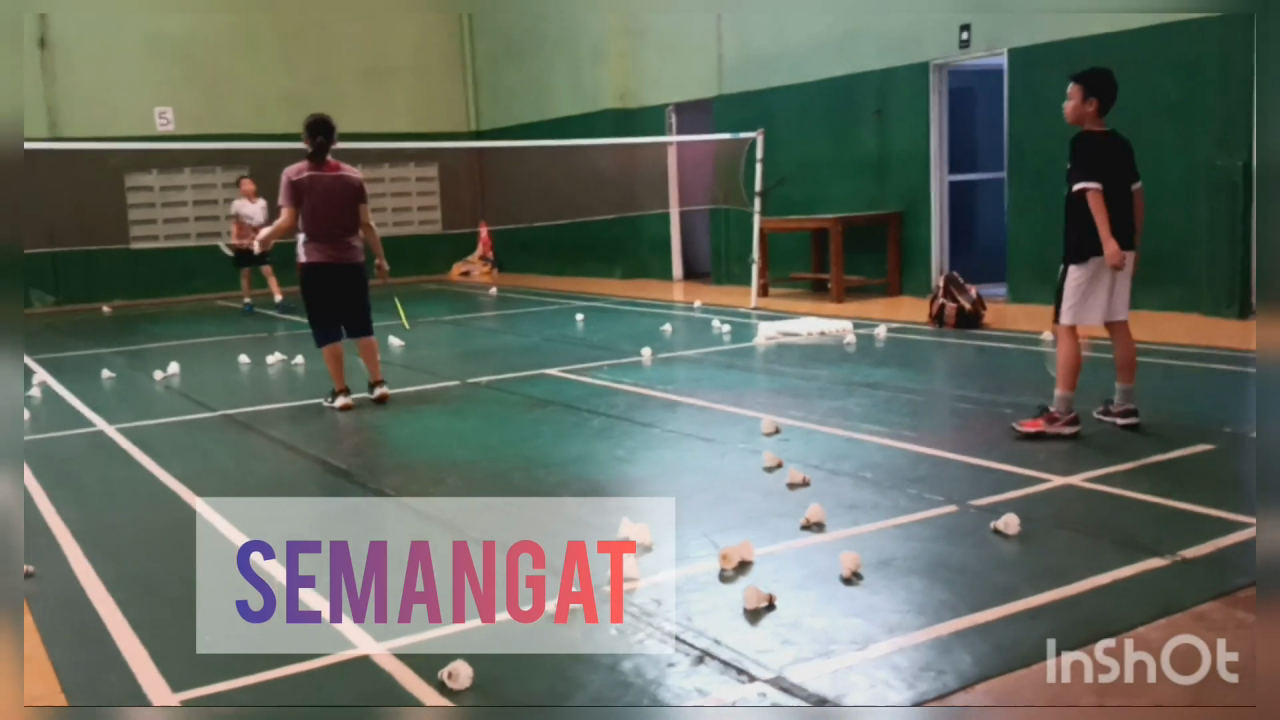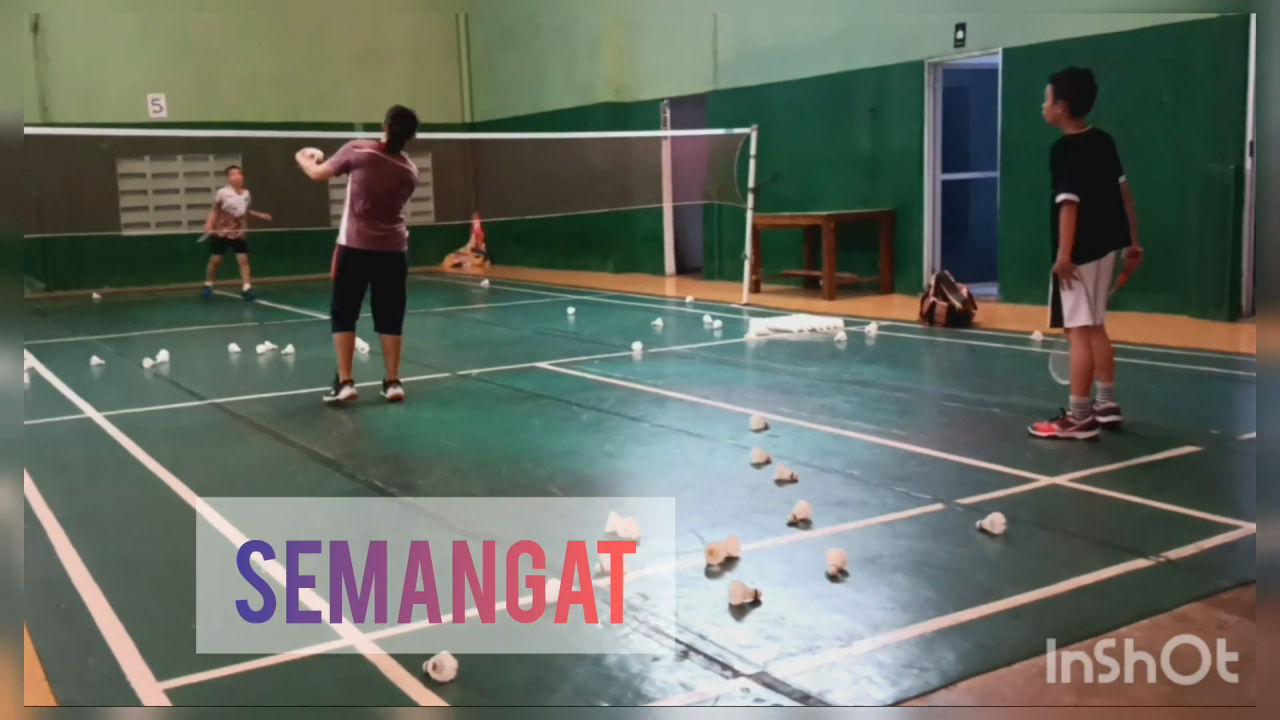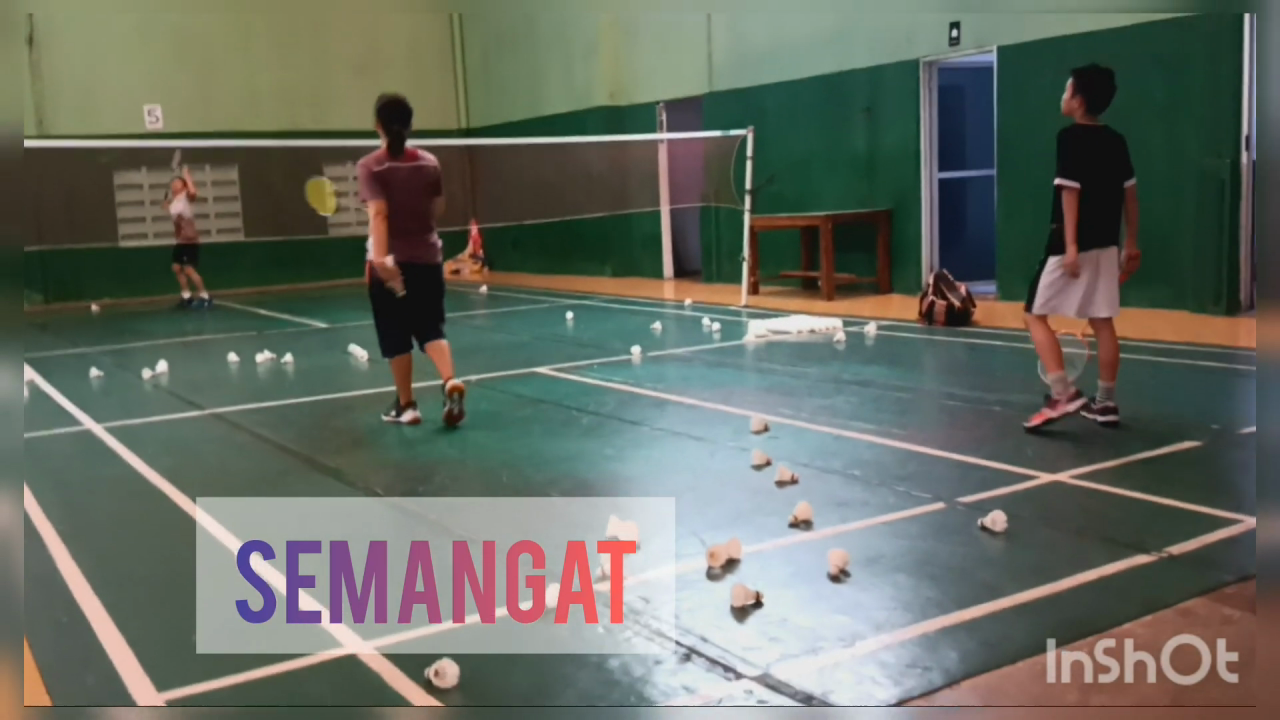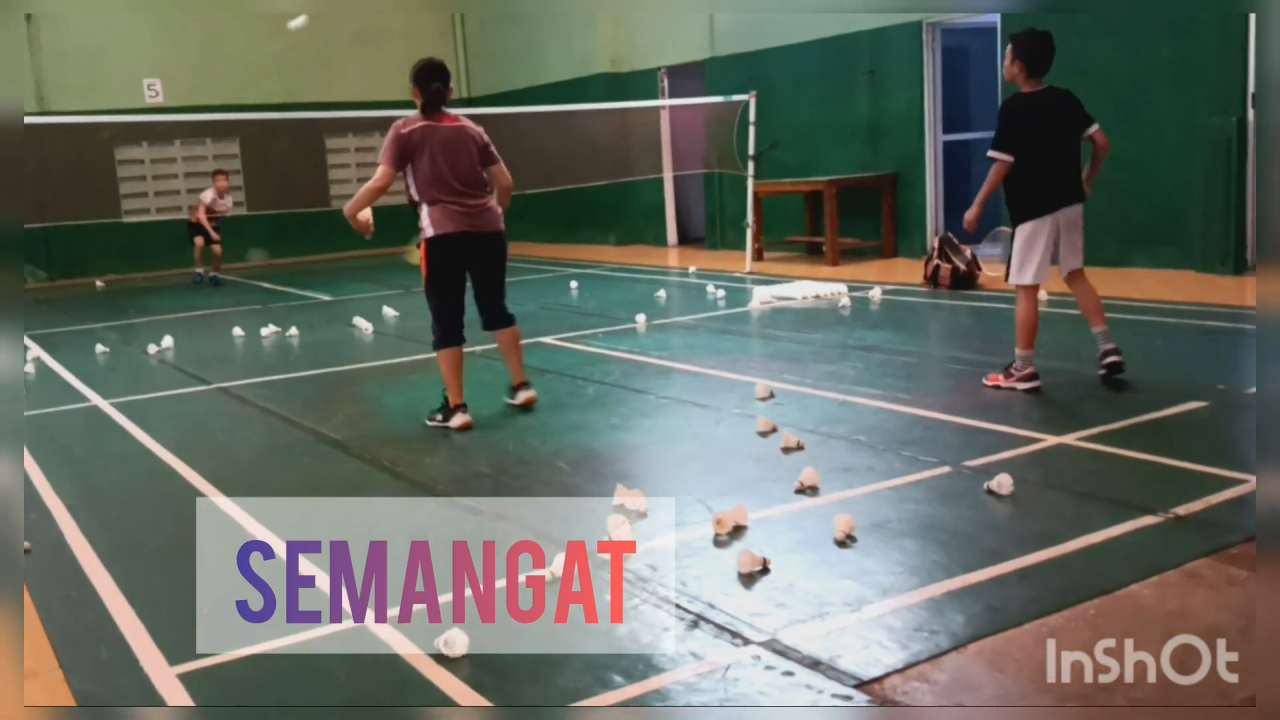
dt=1s
person 1, frame 1
left shoulder: (1083, 143)
right shoulder: (1122, 144)
left elbow: (1092, 193)
right elbow: (1136, 197)
left wrist: (1108, 239)
right wrist: (1132, 246)
left hip: (1089, 250)
right hip: (1120, 247)
left knee: (1066, 327)
right knee: (1118, 325)
left ankle: (1062, 413)
right ankle: (1124, 405)
person 1, frame 2
left shoulder: (1064, 149)
right shoulder: (1104, 142)
left elbow: (1069, 206)
right elbow: (1123, 193)
left wrist: (1063, 255)
right wrist: (1132, 241)
left hip: (1080, 253)
right hip: (1105, 246)
left knee: (1077, 331)
right knee: (1094, 326)
left ankle: (1079, 417)
right ankle: (1106, 403)
person 1, frame 3
left shoulder: (1070, 137)
right shoulder: (1116, 141)
left elbow: (1070, 192)
right elbow: (1130, 195)
left wrist: (1070, 243)
right wrist: (1131, 243)
left hip: (1078, 245)
right hip: (1105, 244)
left knee: (1035, 315)
right knee: (1102, 322)
left ankle: (1062, 392)
right ankle: (1105, 402)
person 1, frame 4
left shoulder: (1013, 108)
right shoulder: (1067, 100)
left elbow: (1002, 164)
right elbow: (1101, 142)
left wrist: (977, 206)
right wrist: (1086, 180)
left hip: (1032, 208)
right hip: (1069, 202)
left knee: (1026, 288)
right knee: (1076, 276)
left ankle: (1022, 369)
right ankle: (1107, 347)
person 2, frame 1
left shoulder: (294, 175)
right shoulder: (352, 175)
left elbow: (287, 223)
right elbow: (366, 224)
left wrist: (265, 236)
right wrist: (380, 258)
left hip: (315, 262)
right hip: (351, 260)
left knee: (326, 327)
right knee: (360, 324)
left ankle: (340, 392)
right ankle: (378, 383)
person 2, frame 2
left shoulder: (358, 150)
right shoulder: (410, 171)
left elbow: (319, 173)
left wrist: (304, 157)
left hip: (355, 246)
right hip: (393, 250)
left knee: (343, 314)
right knee: (390, 317)
left ankle: (344, 382)
right ankle: (392, 382)
person 2, frame 3
left shoulder: (370, 166)
right shoulder: (429, 163)
left elbow: (378, 214)
right elbow: (436, 211)
left wrist: (380, 257)
left hip: (391, 260)
right hip: (427, 258)
left knee: (394, 334)
right knee: (431, 327)
left ankle: (405, 405)
right ankle: (450, 381)
person 2, frame 4
left shoulder: (405, 130)
right shoulder: (471, 130)
left elbow: (381, 182)
right elbow: (504, 182)
left wrist: (352, 210)
right wrist: (495, 210)
left hip: (443, 235)
right hip: (487, 230)
left knee: (446, 321)
right knee: (496, 310)
left ankle: (456, 407)
right ankle: (521, 385)
